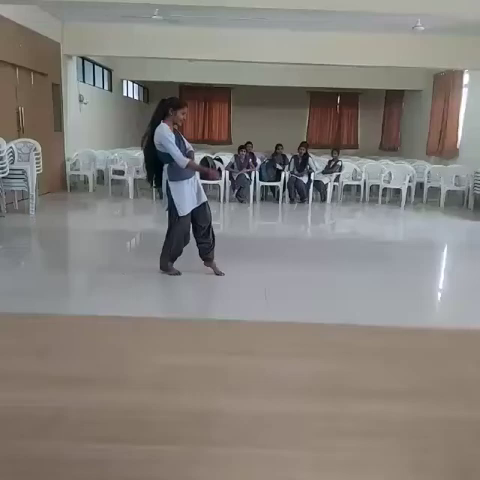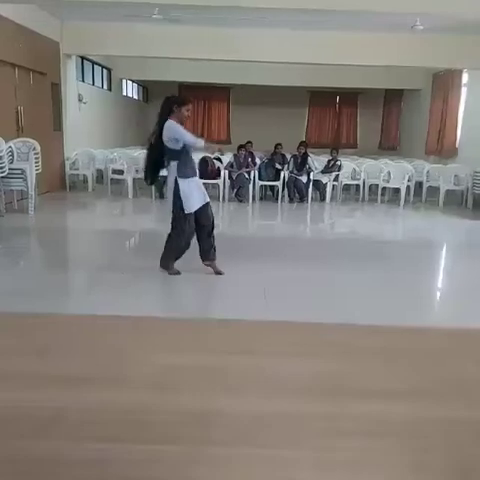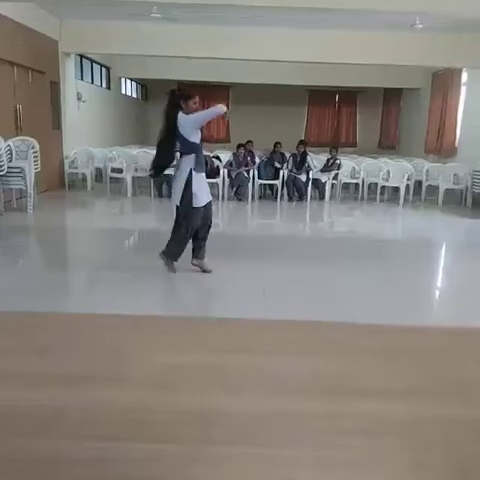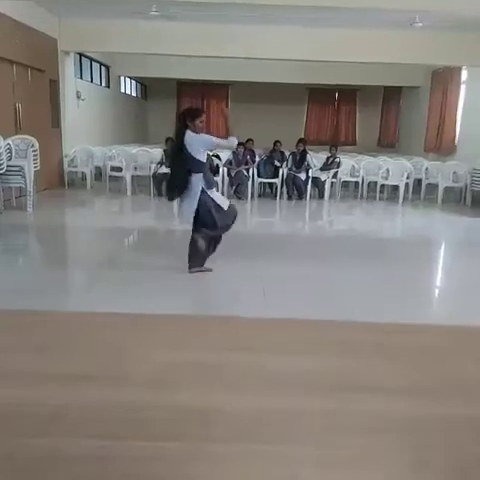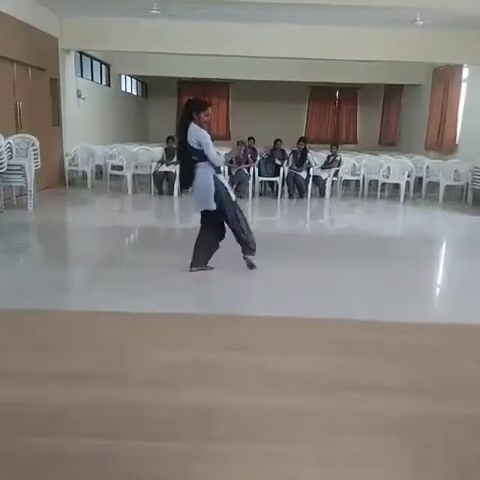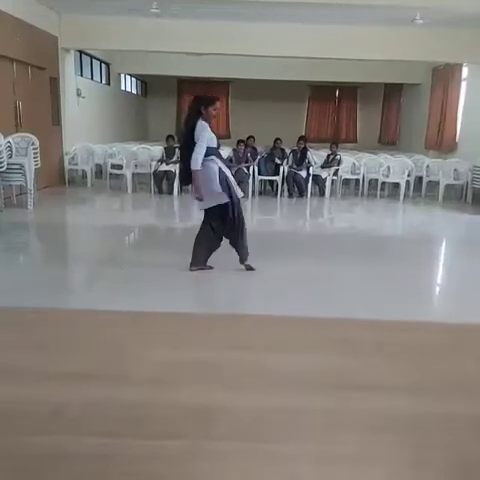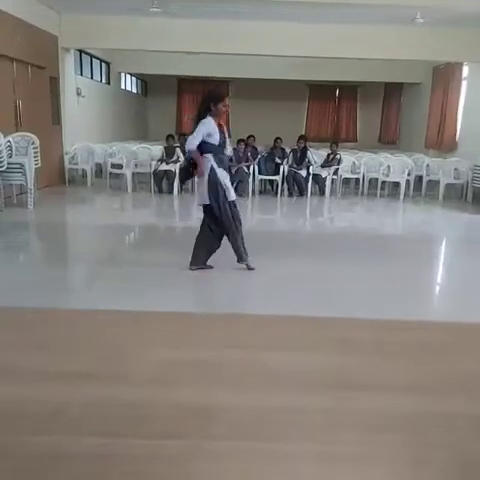
dt=0.2s
person 1, frame 1
left shoulder: (175, 131)
right shoulder: (162, 132)
left elbow: (189, 149)
right elbow: (181, 160)
left wrist: (194, 166)
right wrist: (207, 171)
left hip: (190, 180)
right hip: (177, 183)
left knee: (203, 219)
right knee: (180, 225)
left ankle: (209, 259)
right ankle: (166, 263)
person 1, frame 2
left shoulder: (176, 127)
right shoulder: (171, 127)
right elbow: (195, 143)
left hip: (190, 177)
right hip: (180, 179)
left knee: (205, 218)
right knee: (183, 224)
left ankle: (209, 258)
right ankle: (167, 262)
person 1, frame 3
left shoulder: (180, 120)
right shoulder: (189, 120)
right elbow: (220, 109)
right wrist: (220, 108)
left hip: (194, 171)
right hip: (190, 171)
left knee: (205, 217)
right knee: (191, 219)
left ankle: (198, 257)
right ankle: (169, 255)
person 1, frame 4
left shoulder: (185, 138)
right shoulder: (199, 139)
right elbow: (230, 143)
right wrist: (227, 126)
left hip: (192, 187)
right hip: (200, 188)
left knee: (203, 224)
right knee: (229, 214)
left ankle: (196, 264)
right ankle: (203, 236)
person 1, frame 5
left shoulder: (190, 130)
right shoulder: (200, 132)
right elbow: (215, 160)
left hip: (201, 180)
right hip: (211, 177)
left knee: (210, 222)
right knee: (233, 215)
left ankle: (198, 262)
right ankle: (248, 250)
person 1, frame 6
left shoulder: (201, 126)
right shoulder: (203, 128)
right elbow: (195, 160)
right wrist: (197, 186)
left hip: (210, 174)
right hip: (215, 172)
left knee: (214, 220)
right knee: (234, 217)
left ankle: (198, 261)
right ankle: (243, 257)
person 1, frame 7
left shoulder: (219, 126)
right shoulder: (206, 123)
left elbow: (225, 149)
right elbow: (190, 144)
right wrist: (200, 162)
left hip: (220, 171)
right hip: (213, 171)
left knee: (213, 219)
right knee: (230, 215)
left ankle: (198, 260)
right ankle: (242, 256)
